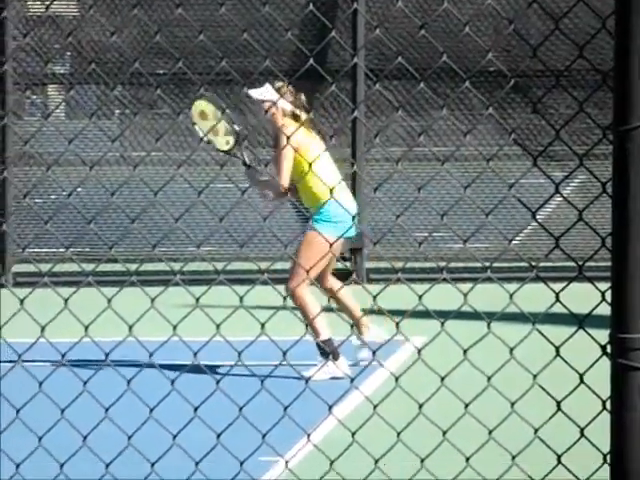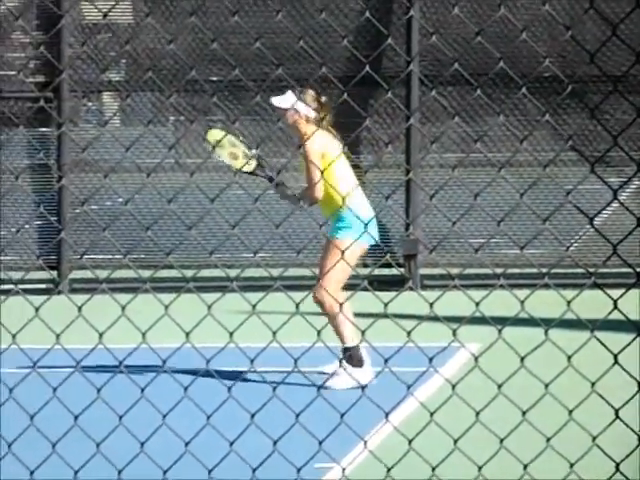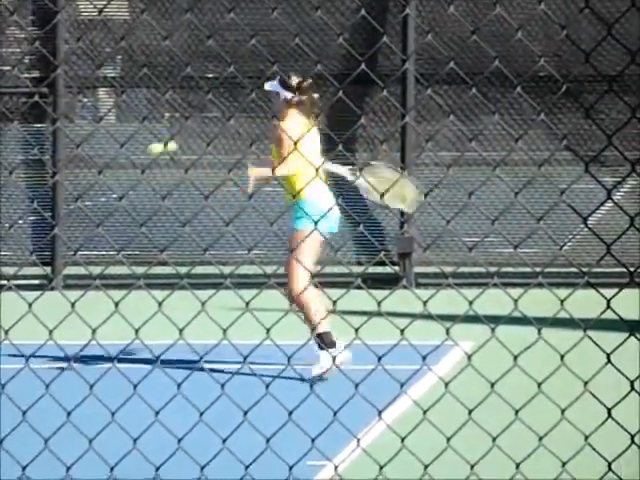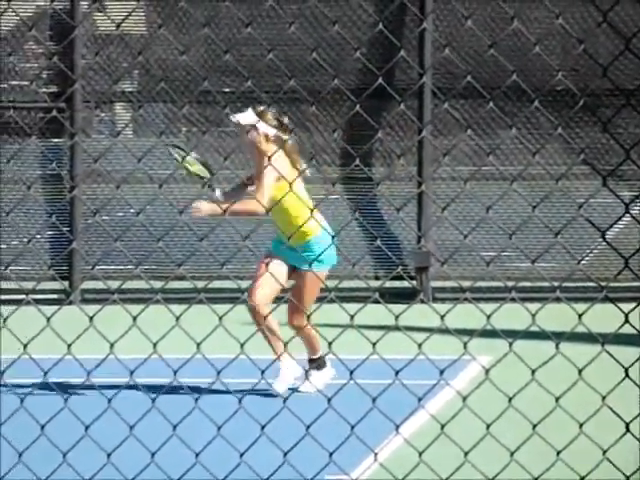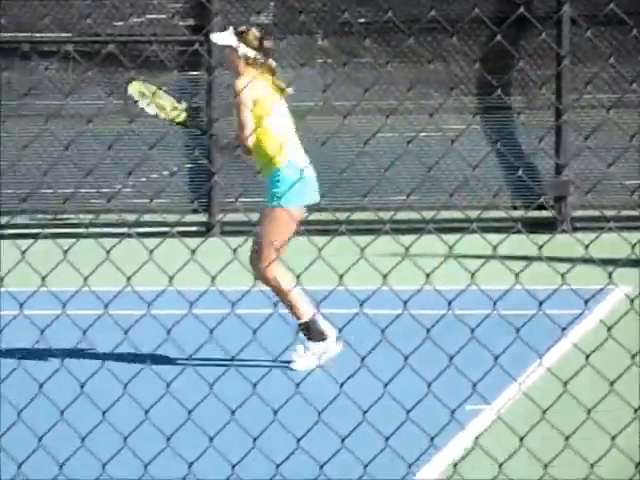
dt=0.7s
person 1, frame 1
left shoulder: (288, 133)
right shoulder: (300, 131)
left elbow: (282, 184)
left wrist: (258, 181)
right wrist: (265, 185)
left hip: (331, 211)
right hip: (340, 209)
left knee: (298, 285)
right knee: (323, 278)
left ankle: (333, 359)
right ankle: (366, 332)
person 1, frame 2
left shoulder: (311, 142)
right shoulder: (323, 135)
left elbow: (315, 194)
left wrist: (288, 196)
right wrist: (298, 195)
left hip: (353, 220)
right hip: (358, 218)
left knee: (324, 293)
right knee: (332, 290)
left ankle: (358, 366)
right ankle: (352, 355)
person 1, frame 3
left shoulder: (283, 127)
right shoulder: (308, 127)
left elbow: (294, 167)
left wrist: (261, 173)
left hip: (310, 210)
right hip: (325, 209)
left knee: (297, 288)
right knee: (302, 284)
left ankle: (329, 349)
right ankle: (330, 346)
person 1, frame 4
left shoulder: (273, 158)
right shoulder: (265, 154)
left elbow: (260, 206)
right elbow: (258, 189)
left wrist: (216, 209)
right wrist: (226, 196)
left hip: (313, 243)
right hip: (286, 241)
left knee: (297, 317)
right knee: (257, 302)
left ankle: (319, 366)
right ankle: (289, 366)
person 1, frame 5
left shoulder: (245, 85)
right shoulder: (264, 80)
left elbow: (247, 140)
left wrist: (239, 148)
right wrist: (239, 145)
left hip: (287, 176)
right hip: (292, 176)
left knee: (266, 266)
right knee: (263, 263)
left ankle: (318, 337)
right ankle: (320, 331)
